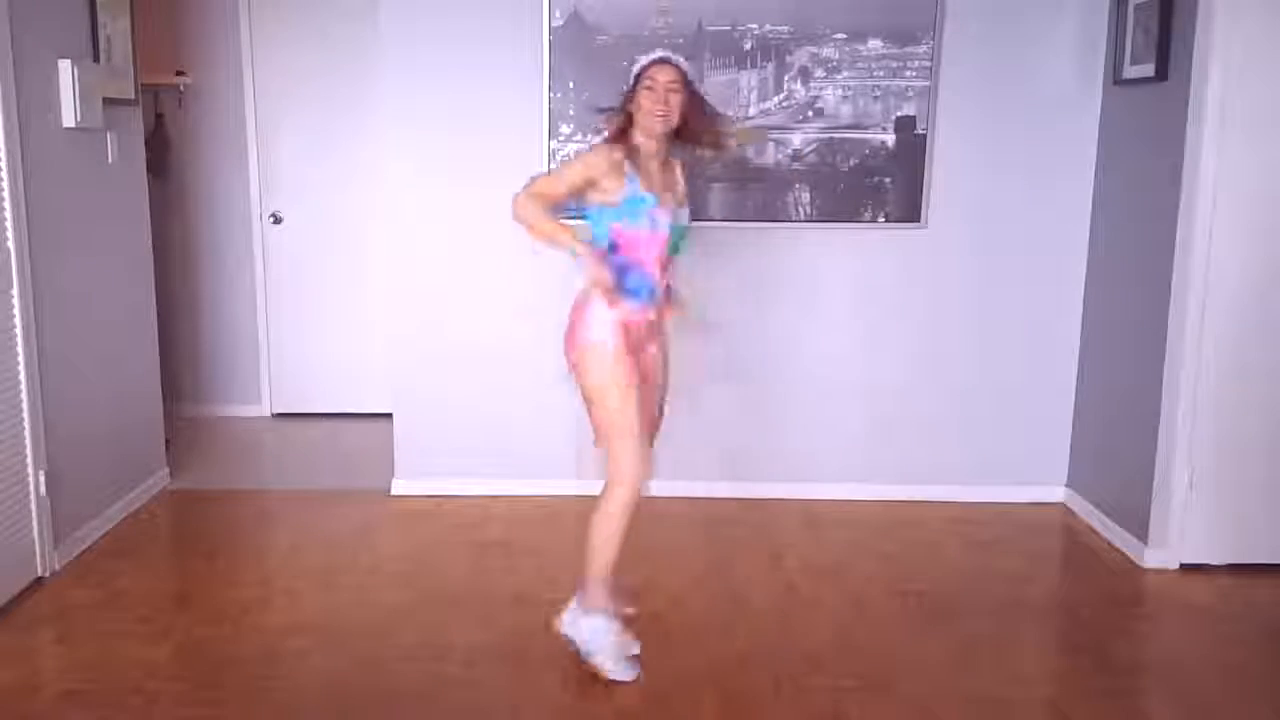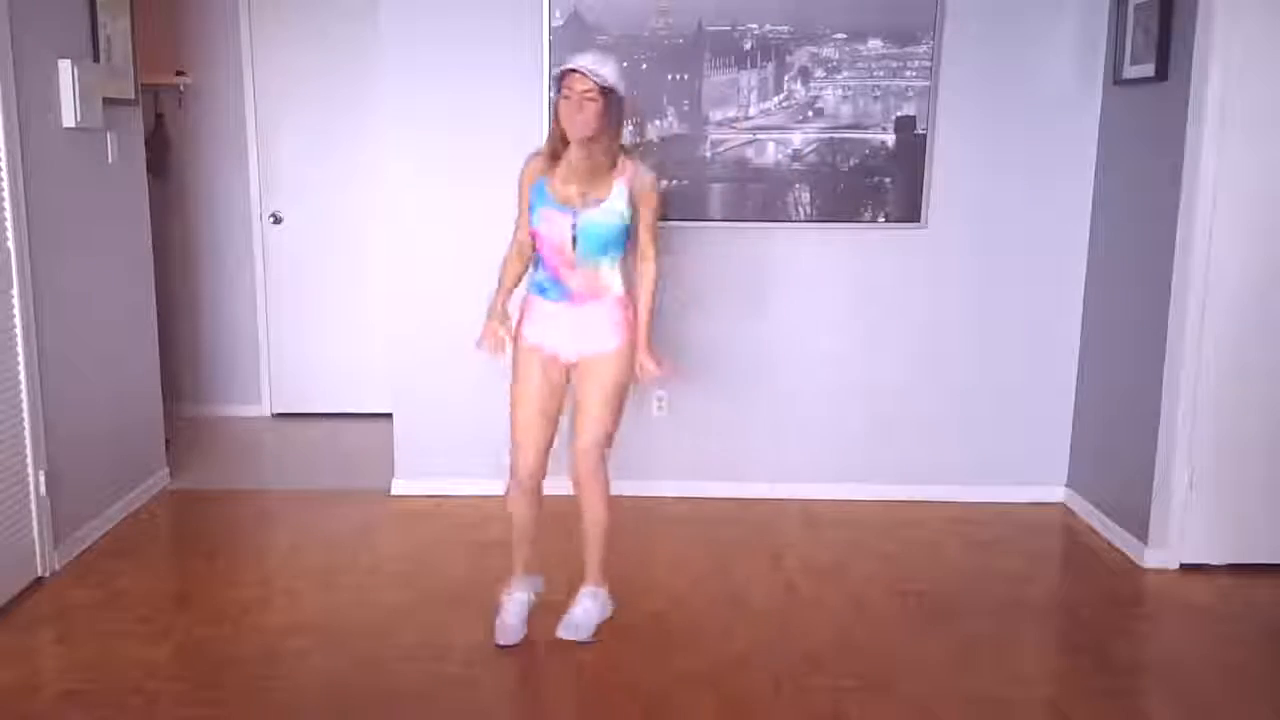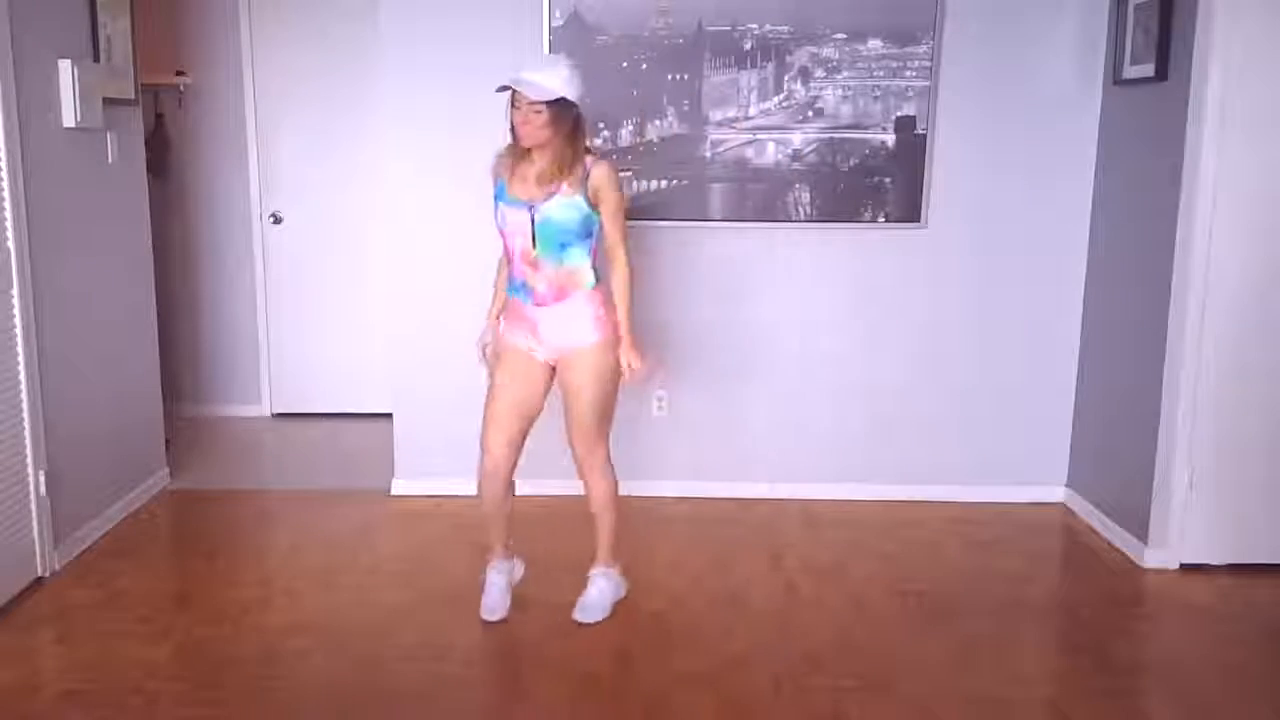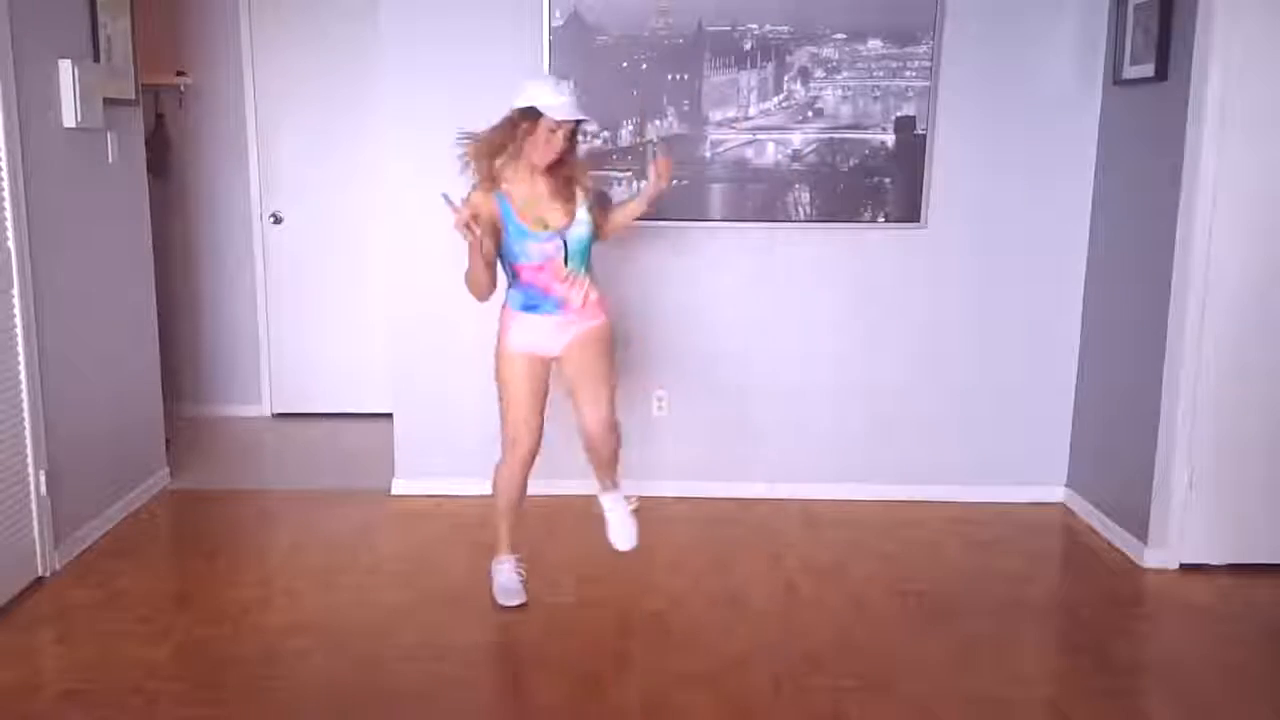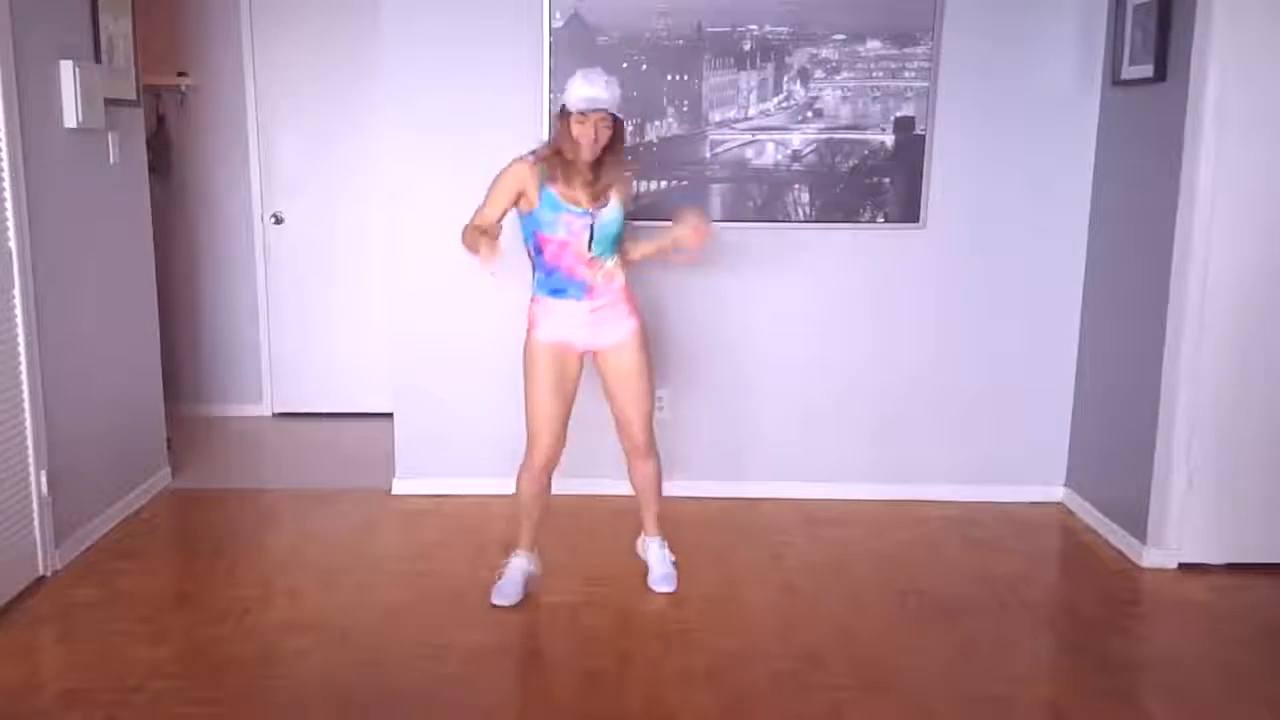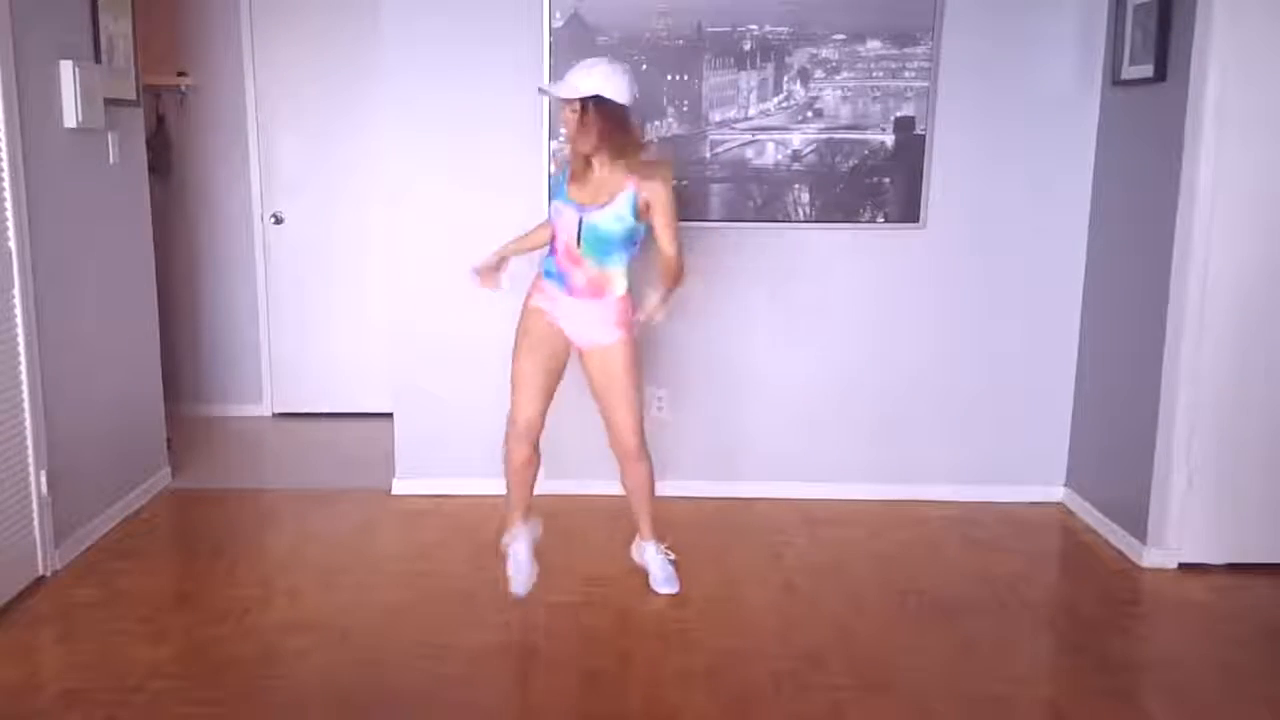
dt=0.3s
person 1, frame 1
left shoulder: (675, 172)
right shoulder: (604, 159)
right elbow: (526, 204)
left wrist: (663, 291)
right wrist: (588, 256)
left hip: (646, 331)
right hip: (604, 327)
left knee: (626, 474)
right knee: (629, 473)
left ankle: (594, 604)
right ankle: (591, 608)
person 1, frame 2
left shoulder: (635, 179)
right shoulder: (536, 169)
left elbow: (645, 260)
left wrist: (644, 341)
right wrist: (496, 309)
left hip: (603, 331)
right hip: (540, 326)
left knee: (587, 466)
right knee: (525, 463)
left ankle: (593, 591)
right ankle: (521, 582)
person 1, frame 3
left shoulder: (594, 174)
right shoulder: (504, 168)
left elbow: (616, 254)
left wrist: (625, 336)
right wrist: (494, 314)
left hip: (583, 326)
right hip: (522, 329)
left knee: (589, 453)
right knee: (494, 457)
left ankle: (606, 572)
right ankle: (500, 562)
person 1, frame 4
left shoulder: (573, 179)
right shoulder: (488, 195)
left elbow: (600, 223)
right elbow: (481, 288)
left wrist: (649, 195)
right wrist: (477, 249)
left hip: (582, 320)
right hip: (523, 329)
left knee: (598, 426)
right knee: (519, 451)
left ankle: (610, 489)
right ankle: (505, 558)
person 1, frame 5
left shoulder: (616, 181)
right shoulder: (528, 172)
right elbow: (477, 229)
left wrist: (672, 241)
right wrist: (480, 238)
left hip: (614, 318)
right hip: (554, 322)
left knee: (639, 440)
right knee: (542, 452)
left ankle: (653, 542)
right ankle: (522, 557)
person 1, frame 6
left shoulder: (649, 180)
right shoulder: (569, 167)
left elbow: (671, 257)
left wrist: (663, 289)
right wrist: (506, 254)
left hip: (607, 319)
right hip: (548, 307)
left knee: (629, 442)
right knee: (525, 421)
left ankle: (647, 544)
right ankle: (519, 527)
